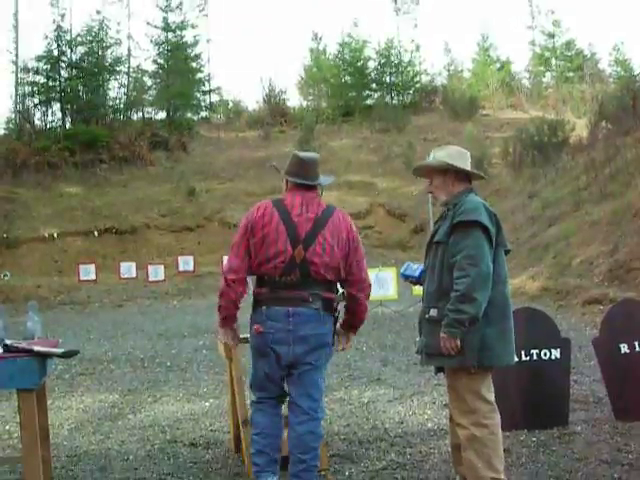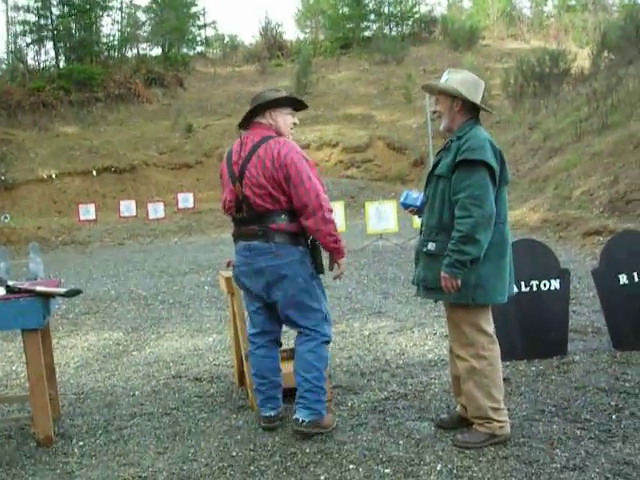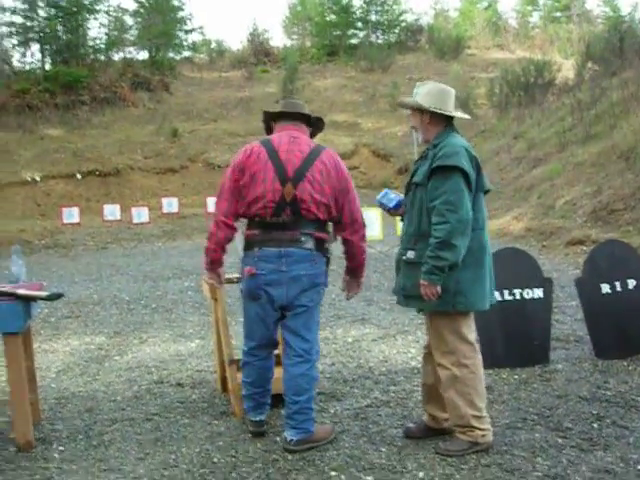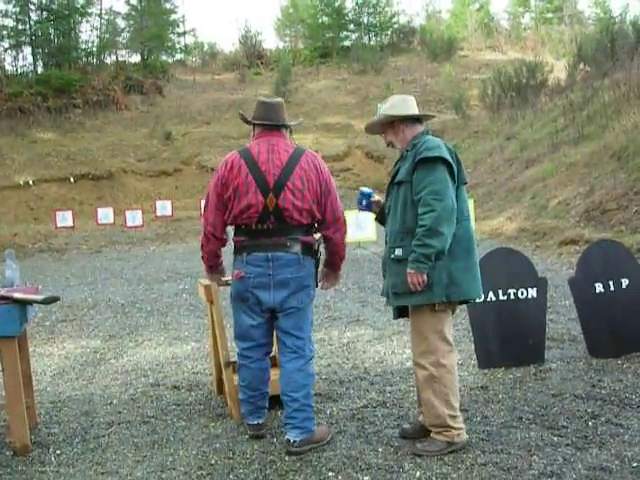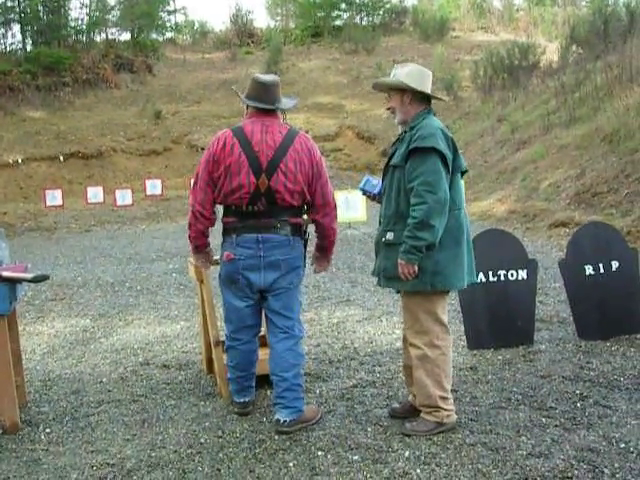
dt=1s
person 1, frame 1
left shoulder: (470, 212)
right shoulder: (459, 212)
left elbow: (473, 276)
left wrist: (453, 326)
right wrist: (426, 278)
left hip: (468, 336)
right hip: (461, 334)
left knee: (476, 415)
right knee: (463, 413)
person 1, frame 2
left shoulder: (474, 146)
right shoulder: (462, 143)
left elbow: (476, 215)
left wrist: (455, 265)
right wrist: (427, 208)
left hip: (466, 270)
right hip: (456, 266)
left knee: (475, 345)
right knee: (462, 343)
left ankle: (491, 421)
right ankle: (470, 408)
person 1, frame 3
left shoulder: (450, 155)
right shoulder: (443, 152)
left elbow: (453, 222)
left wrist: (433, 272)
right wrist: (406, 211)
left hip: (448, 278)
right hip: (441, 276)
left knee: (456, 354)
right knee: (436, 351)
left ankle: (474, 430)
right ankle: (439, 418)
person 1, frame 4
left shoulder: (430, 152)
right shoulder: (416, 156)
left elbow: (439, 212)
left wrist: (420, 262)
right wrist: (384, 211)
left hip: (432, 274)
right hip: (421, 273)
left knee: (433, 353)
right knee: (425, 351)
left ankle: (449, 430)
right ankle: (432, 418)
person 1, frame 5
left shoulder: (427, 137)
right shoulder: (417, 135)
left elbow: (431, 202)
left wrist: (411, 252)
right wrist: (384, 196)
left hip: (425, 259)
right hip: (416, 256)
left knee: (427, 335)
right knee: (414, 332)
left ankle: (438, 411)
right ankle: (420, 398)
person 2, frame 1
left shoulder: (260, 214)
right shoulder: (340, 221)
left elbow: (234, 273)
right elbow: (359, 283)
left wrist: (227, 318)
right wrist: (350, 325)
left hip: (269, 320)
right hip: (315, 323)
left knee: (265, 399)
right knee: (307, 408)
person 2, frame 2
left shoulder: (232, 156)
right shoulder: (283, 150)
right elbow: (315, 205)
right wrist: (335, 250)
left hip: (246, 256)
right hip: (284, 255)
left knee: (262, 336)
right knee: (314, 330)
left ankle: (269, 410)
right ankle: (309, 412)
person 2, frame 3
left shoulder: (249, 155)
right shoulder: (329, 160)
left elbow: (223, 216)
right elbow: (352, 223)
left wrist: (213, 262)
right wrist: (355, 270)
left hip: (260, 260)
right hip: (307, 262)
left knee: (257, 345)
right knee: (301, 350)
left ankle: (256, 415)
right ankle: (299, 430)
person 2, frame 4
left shoulder: (231, 164)
right shoulder: (311, 162)
left elbow: (213, 224)
right elbow: (334, 223)
left wrist: (212, 265)
right wrist: (333, 265)
left hip: (249, 266)
right hip: (295, 266)
left knee: (252, 349)
right knee: (296, 351)
left ankle: (255, 419)
right ankle: (300, 431)
person 2, frame 5
left shoulder: (222, 143)
right shoulder: (303, 144)
left elbow: (201, 203)
right elbow: (324, 206)
left wrist: (199, 246)
right wrist: (325, 249)
left hip: (238, 247)
right hip: (285, 248)
left knee: (241, 330)
right knee: (286, 332)
left ankle: (242, 397)
right ankle: (289, 411)
